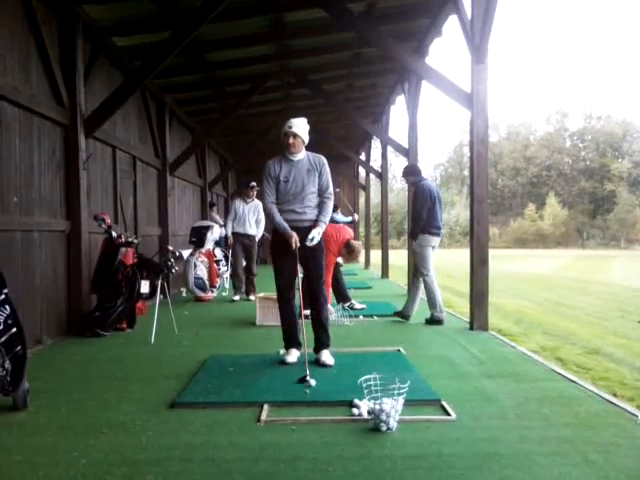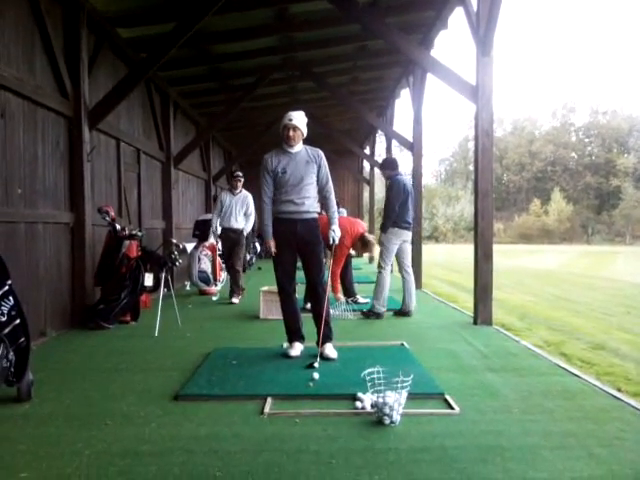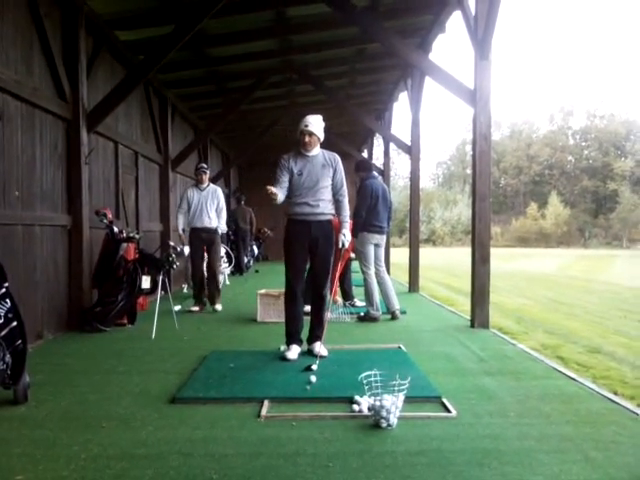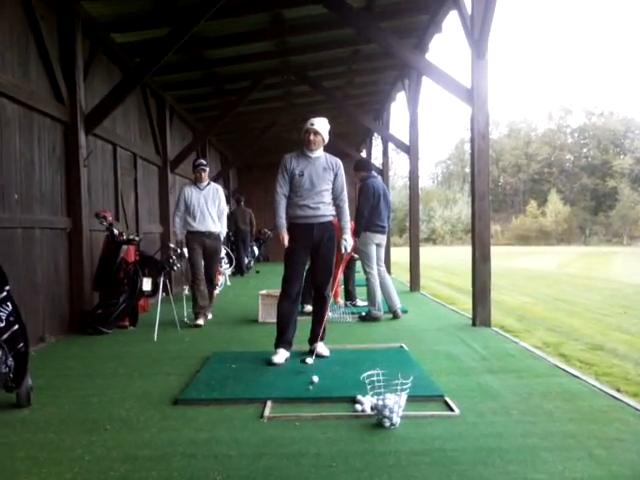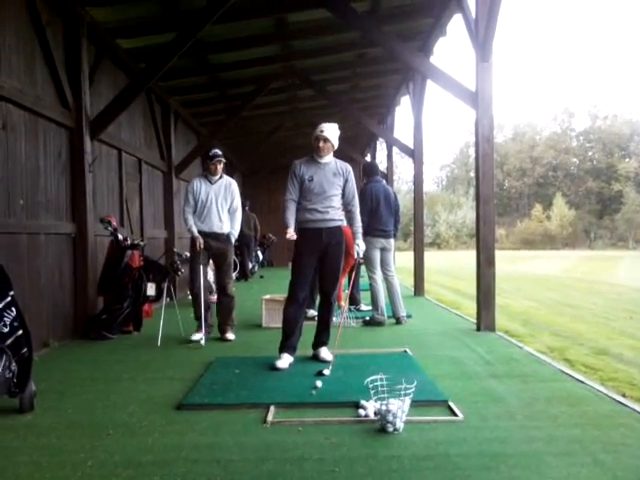
dt=1s
person 1, frame 1
left shoulder: (318, 162)
right shoulder: (273, 166)
left elbow: (327, 198)
right elbow: (269, 202)
left wrist: (320, 226)
right wrist: (287, 231)
left hip: (311, 233)
right hip: (284, 234)
left knee: (317, 291)
right knee: (285, 292)
left ankle: (322, 347)
right ankle: (292, 346)
person 1, frame 2
left shoulder: (316, 156)
right shoulder: (271, 159)
left elbow: (327, 191)
right elbow: (266, 198)
left wrist: (334, 223)
right wrist: (268, 234)
left hip: (309, 225)
right hip: (282, 226)
left knee: (317, 284)
right knee: (286, 286)
left ankle: (325, 340)
right ankle: (295, 339)
person 1, frame 3
left shoulder: (333, 160)
right shoulder: (288, 160)
left elbow: (340, 195)
right elbow: (283, 188)
left wrist: (345, 226)
right wrist: (276, 192)
left hip: (323, 227)
right hip: (297, 226)
left knee: (321, 286)
right knee: (294, 285)
left ankle: (316, 339)
right ankle: (293, 341)
person 1, frame 4
left shoulder: (334, 164)
right shoulder: (290, 161)
left elbow: (341, 200)
right elbow: (281, 195)
left wrist: (346, 232)
right wrist: (281, 227)
left hip: (325, 229)
right hip: (298, 229)
left knee: (322, 287)
right knee: (291, 287)
left ankle: (317, 340)
right ankle: (283, 345)
person 1, frame 5
left shoulder: (344, 169)
right shoulder: (299, 167)
left elbow: (352, 205)
right elbow: (291, 200)
left wrist: (358, 236)
right wrist: (290, 226)
left hip: (334, 234)
right hip: (307, 234)
left knee: (329, 292)
right knee: (298, 292)
left ankle: (321, 345)
right ankle: (287, 350)
person 2, frame 1
left shoulder: (421, 187)
right shoulder: (433, 186)
left elbow: (419, 215)
left wrist: (413, 235)
left hip: (424, 235)
right hip: (435, 234)
left knee: (427, 275)
right knee: (418, 274)
left ankle: (438, 315)
right ankle: (407, 311)
person 2, frame 2
left shoulder: (396, 182)
right shoulder: (406, 182)
left elbow: (392, 208)
left wrist: (384, 228)
left hip: (394, 230)
right hip: (406, 230)
left knee: (384, 268)
right knee: (406, 269)
left ankle: (378, 309)
right ankle: (408, 307)
person 2, frame 3
left shoulder: (366, 185)
right shoulder: (383, 186)
left elbow: (360, 212)
right elbow: (389, 211)
left wrist: (354, 233)
left hip: (367, 233)
right hip: (381, 233)
left knee: (368, 272)
right knee: (381, 270)
left ankle: (374, 312)
right ankle: (394, 308)
person 2, frame 4
left shoulder: (367, 185)
right shoulder: (381, 184)
left elbow: (362, 212)
right elbow: (387, 210)
left wrist: (357, 234)
left hip: (368, 233)
right hip: (381, 233)
left knee: (371, 272)
right knee: (381, 270)
left ankle: (375, 311)
right ankle: (396, 307)
person 2, frame 5
left shoulder: (367, 190)
right shoulder: (390, 190)
left elbow: (363, 217)
right elbow: (397, 215)
left hip: (372, 238)
right hip: (388, 238)
left knee: (375, 277)
right knee: (390, 275)
left ankle: (379, 316)
right ankle: (400, 314)
person 3, frame 1
left shoulder: (258, 204)
right shoulder: (236, 202)
left elbow: (261, 222)
right elbow: (230, 219)
left wrist: (257, 237)
right wrist: (229, 234)
left hip: (251, 237)
right hip: (237, 236)
left knee: (251, 267)
right knee: (237, 264)
left ankle: (250, 292)
right ankle: (238, 291)
person 3, frame 2
left shoulder: (247, 196)
right shoulder: (223, 195)
left elbow: (251, 216)
right elbow: (216, 213)
left wrist: (245, 231)
right wrist: (213, 228)
left hip: (239, 233)
right hip: (225, 232)
left knee: (236, 264)
right knee: (228, 263)
left ankle: (235, 294)
right ankle: (238, 288)
person 3, frame 3
left shoulder: (216, 191)
right shoulder: (189, 192)
left elbow: (222, 212)
right elbow: (182, 212)
left wrist: (219, 230)
right wrist: (181, 231)
left hip: (212, 232)
right hip: (195, 233)
left knee: (213, 266)
right knee: (196, 268)
left ankle: (215, 299)
right ankle: (199, 301)
person 3, frame 4
left shoulder: (217, 190)
right shoulder: (186, 190)
left elbow: (223, 214)
right elbow: (178, 214)
left wrist: (221, 235)
right wrist: (179, 235)
left hip: (213, 237)
right hip: (194, 236)
left knee: (211, 275)
right knee: (197, 274)
left ankle: (206, 307)
right ankle: (200, 313)
person 3, frame 5
left shoulder: (230, 184)
right shoulder: (195, 184)
left elbow: (236, 212)
right elbow: (188, 211)
left wrist: (232, 237)
right wrist: (195, 233)
left hip: (223, 239)
right hip: (201, 238)
left knee: (225, 285)
right knee: (196, 283)
left ankle: (226, 327)
right ankle: (204, 324)
